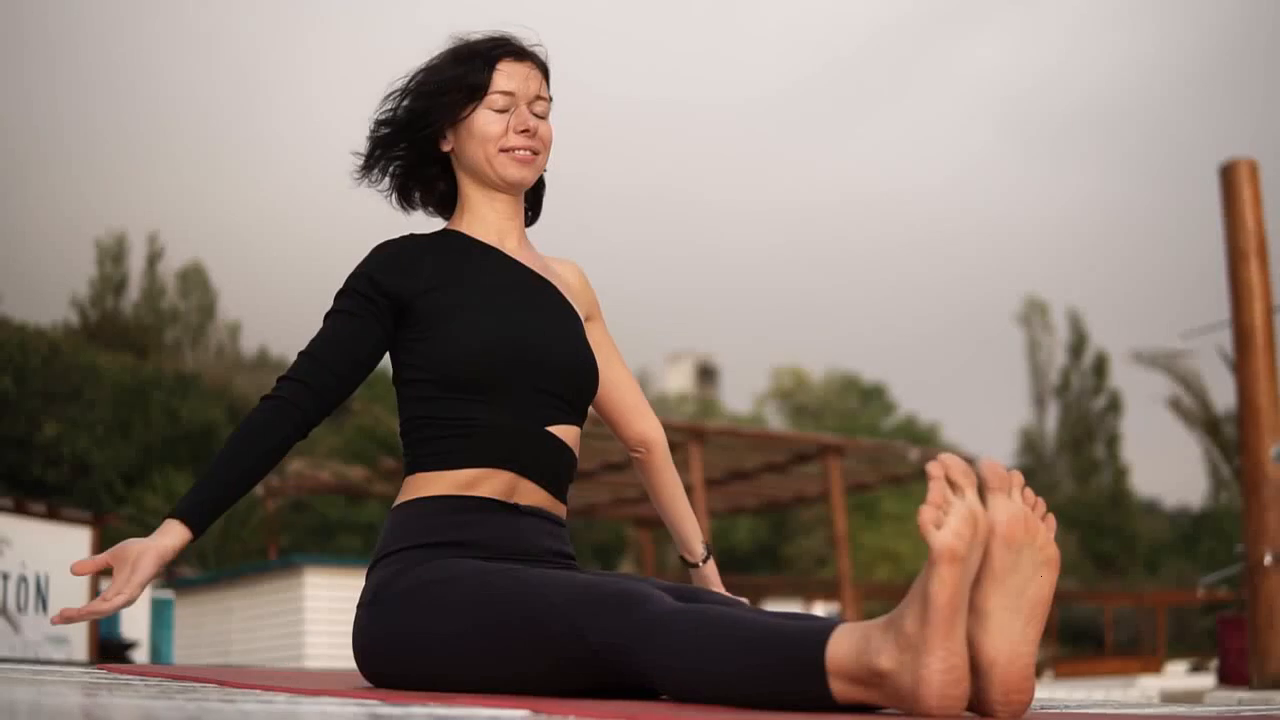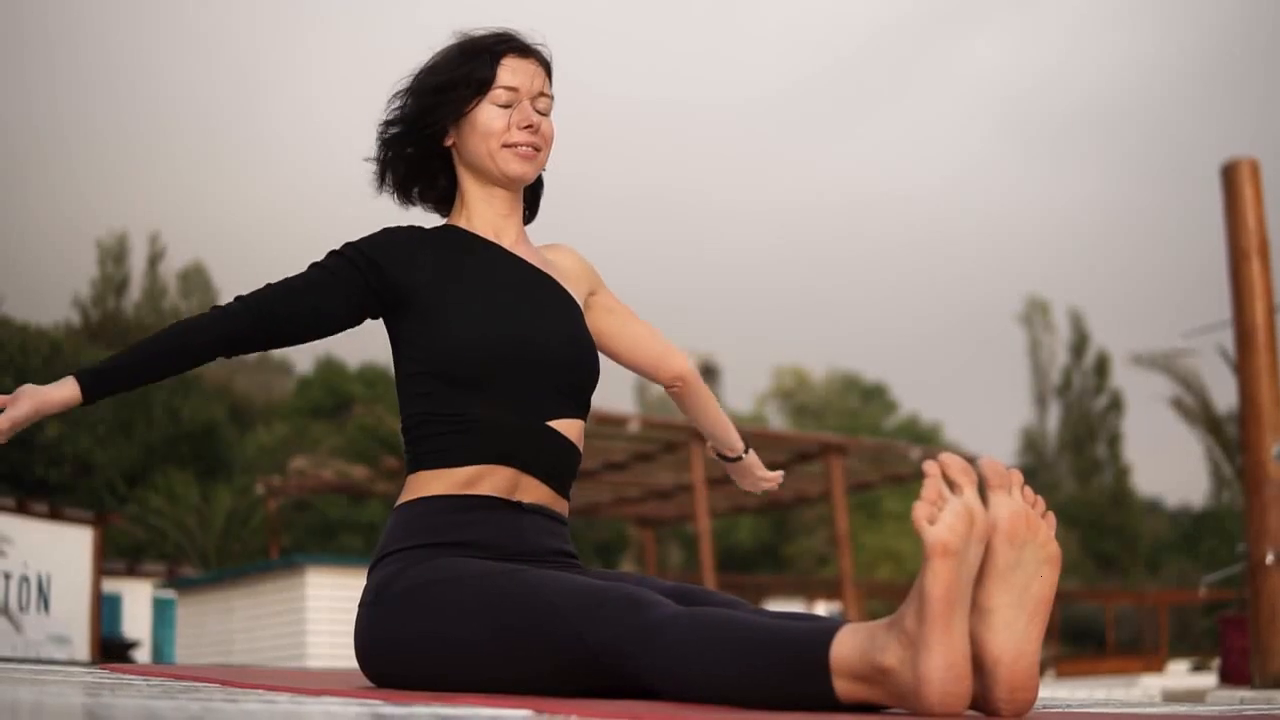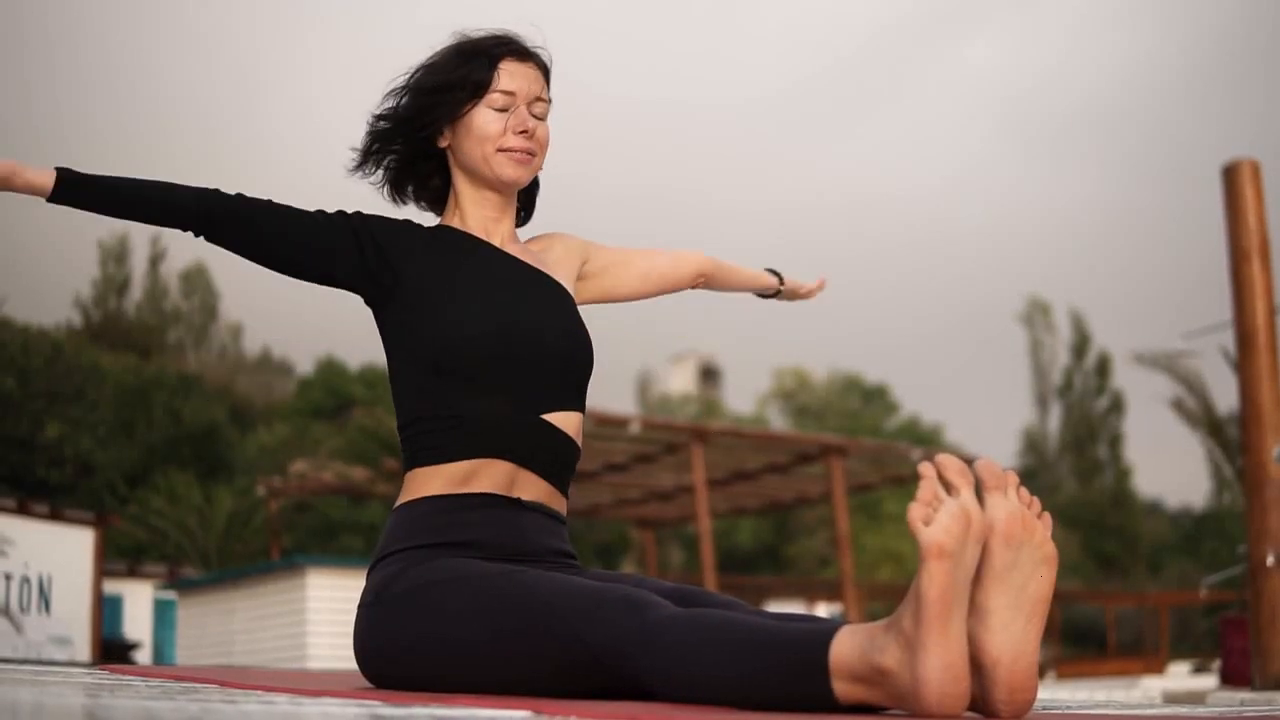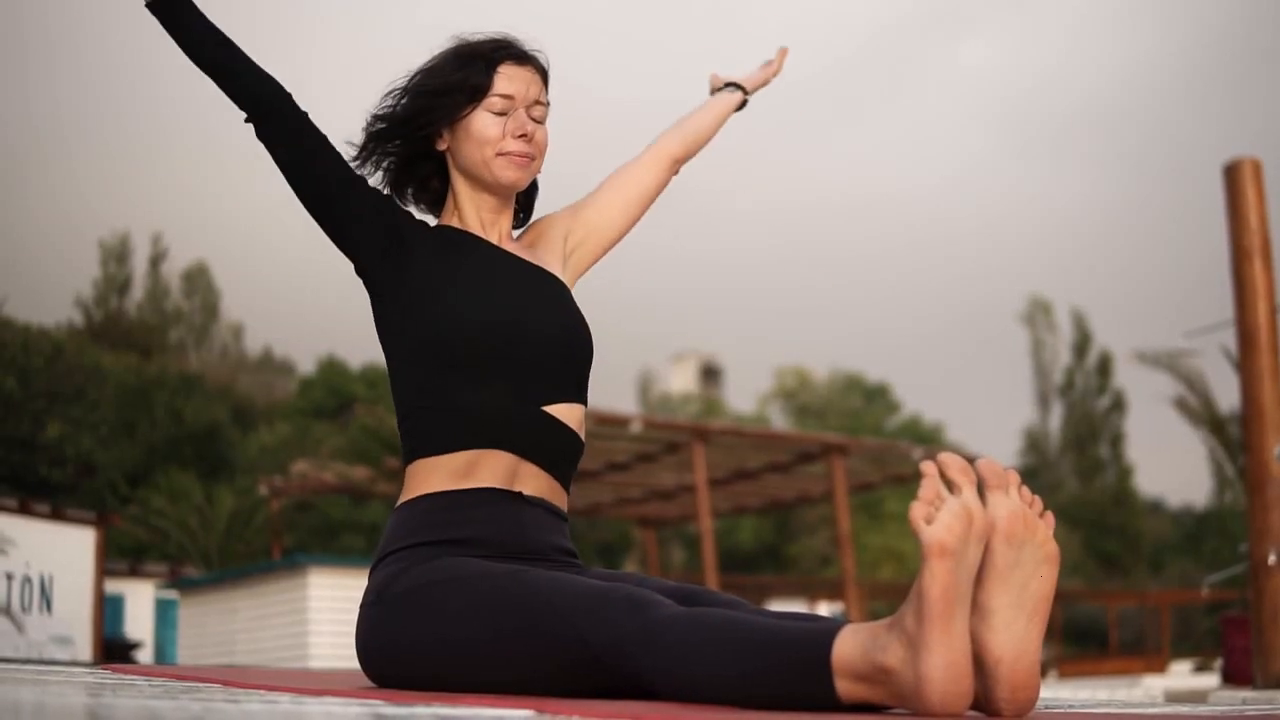
dt=0.5s
person 1, frame 1
left shoulder: (565, 283)
right shoulder: (407, 269)
left elbow: (641, 431)
right elbow: (294, 403)
left wrist: (700, 558)
right wrist: (171, 534)
left hip: (546, 567)
right hip: (432, 577)
left knee: (703, 617)
right knee: (636, 625)
person 1, frame 2
left shoulder: (567, 273)
right shoulder: (404, 260)
left elbow: (676, 371)
right elbow: (239, 327)
left wrist: (740, 457)
left hip: (546, 566)
right hip: (434, 577)
left knee: (711, 616)
right knee: (641, 623)
person 1, frame 3
left shoulder: (557, 262)
right shoulder: (394, 254)
left elbow: (690, 263)
right elbow: (224, 217)
left wrist: (769, 277)
left hip: (544, 565)
right hip: (433, 578)
left knee: (710, 616)
right knee: (641, 629)
person 1, frame 4
left shoulder: (547, 254)
right shoulder: (399, 251)
left elbow: (663, 158)
right elbow: (283, 125)
left wrist: (731, 93)
left hip: (547, 562)
right hip: (435, 576)
left knee: (715, 620)
right knee: (636, 629)
